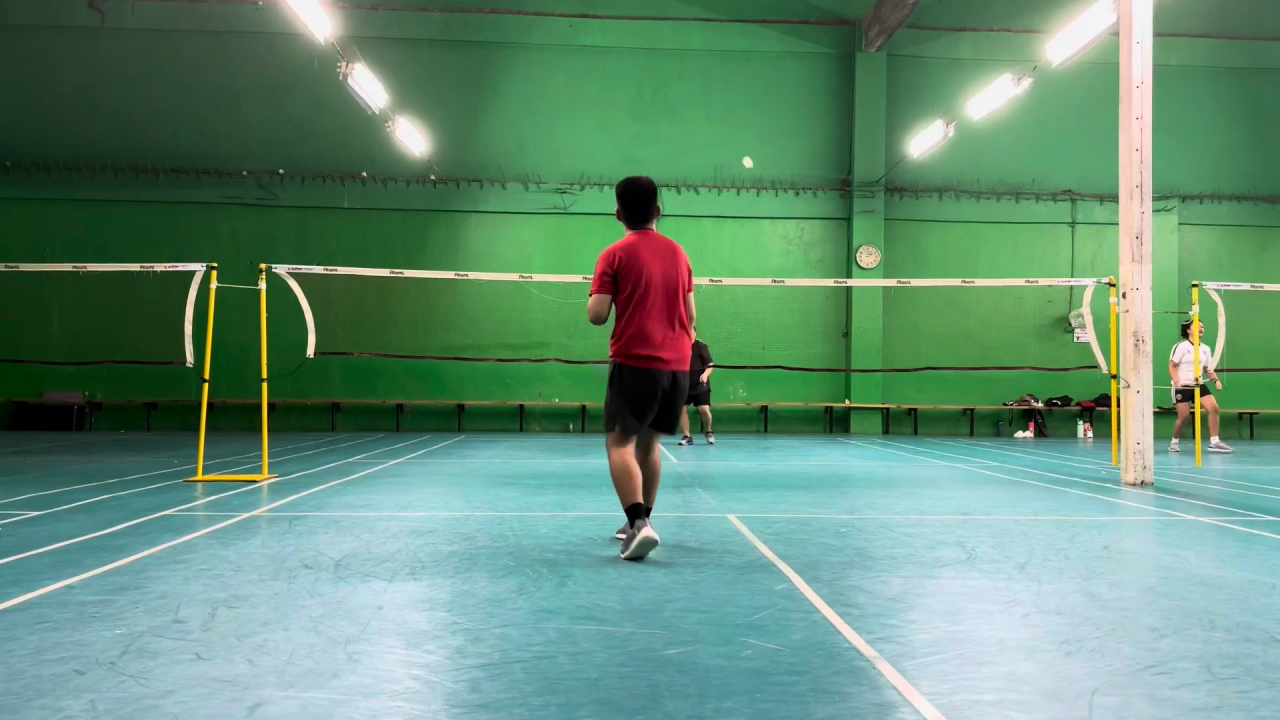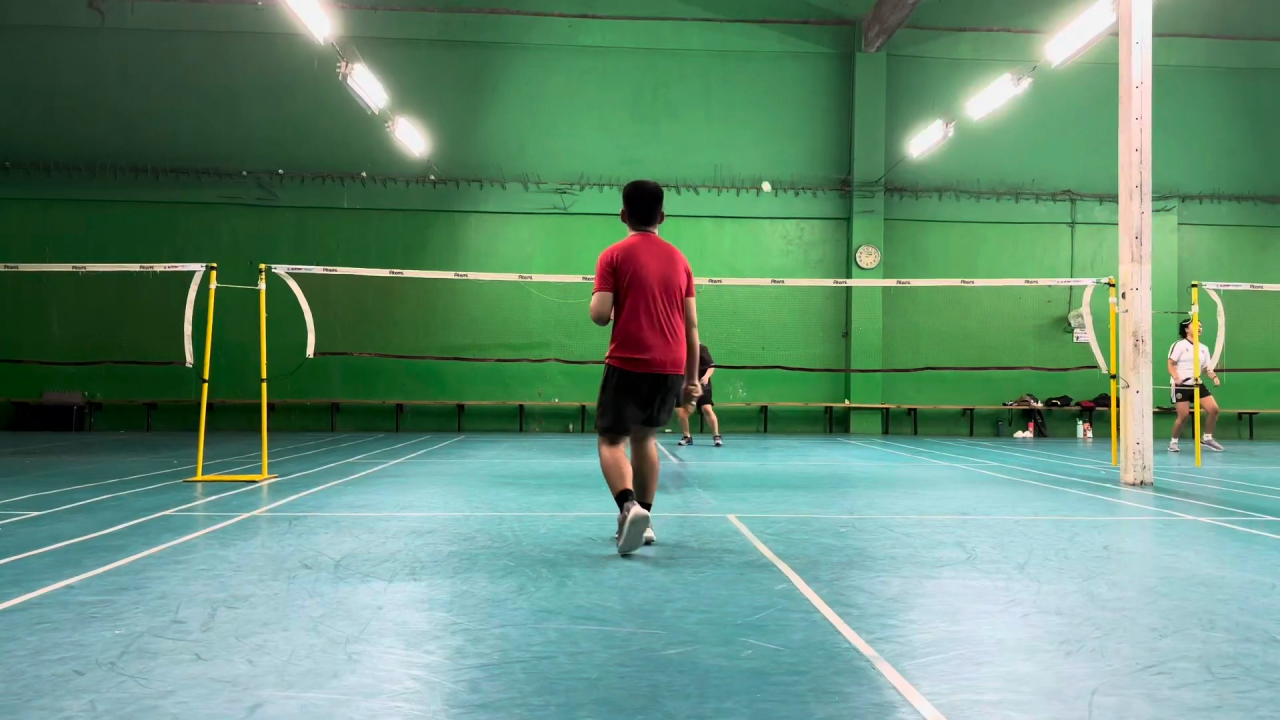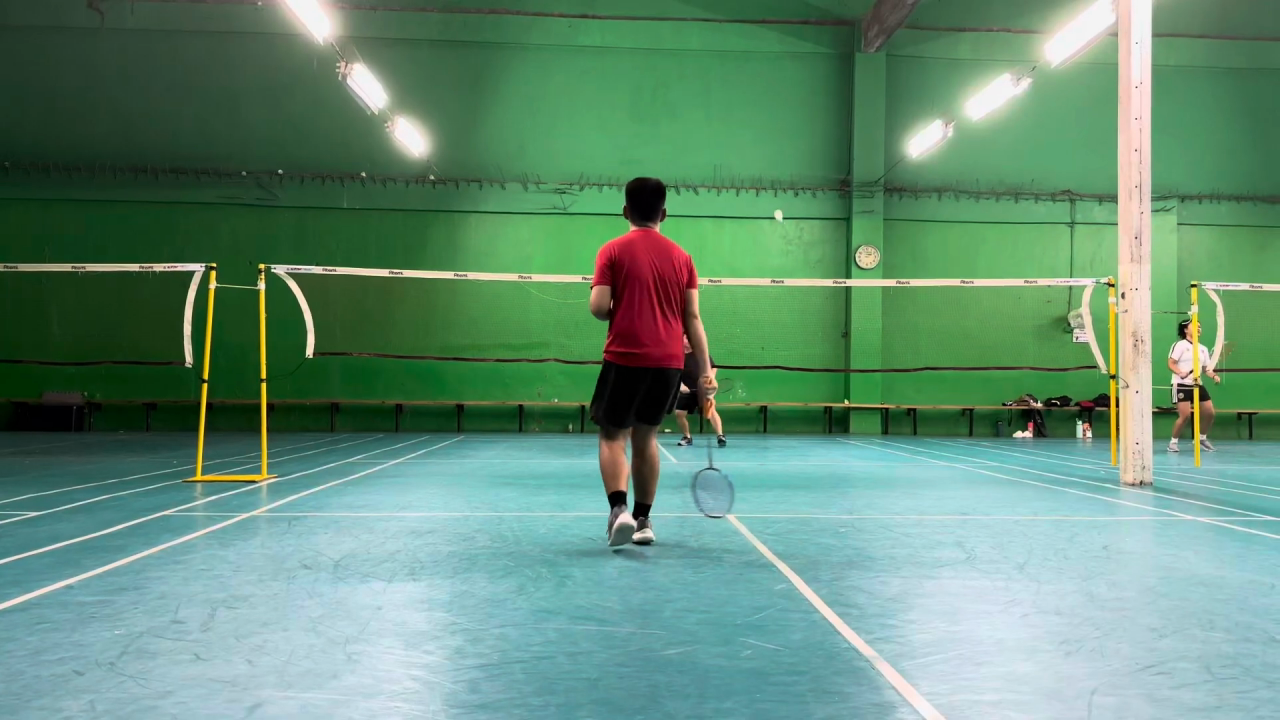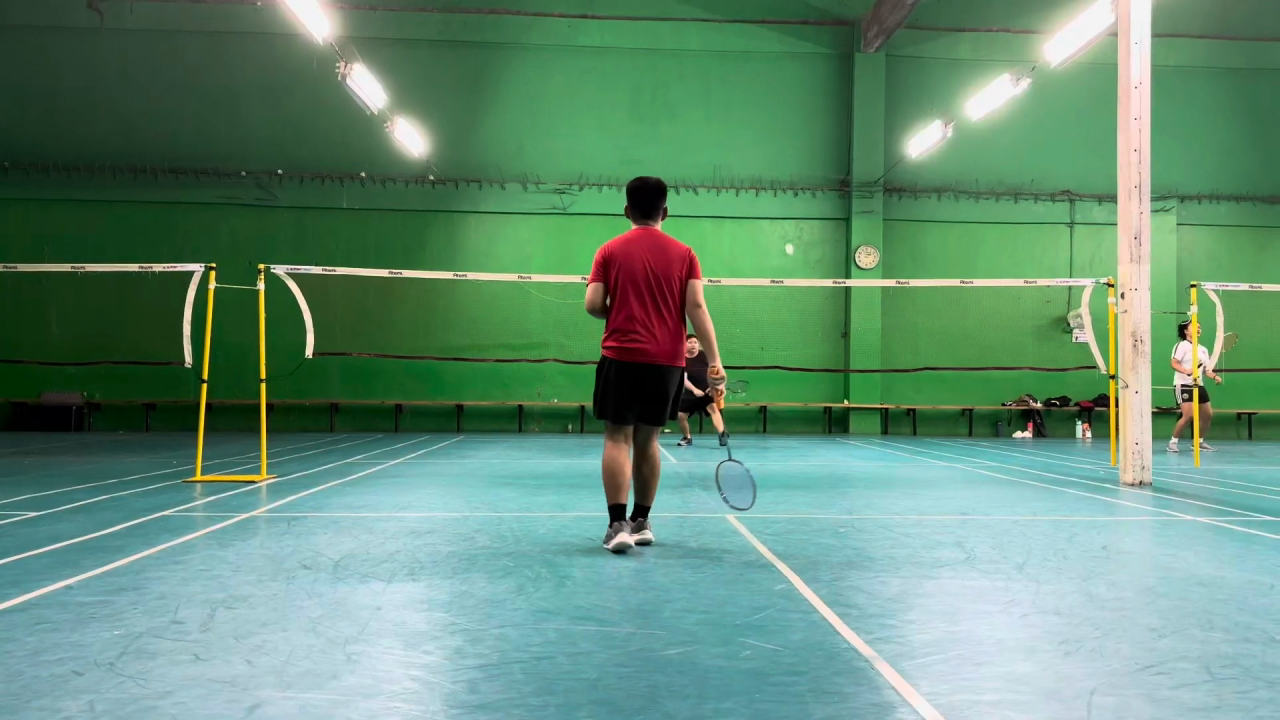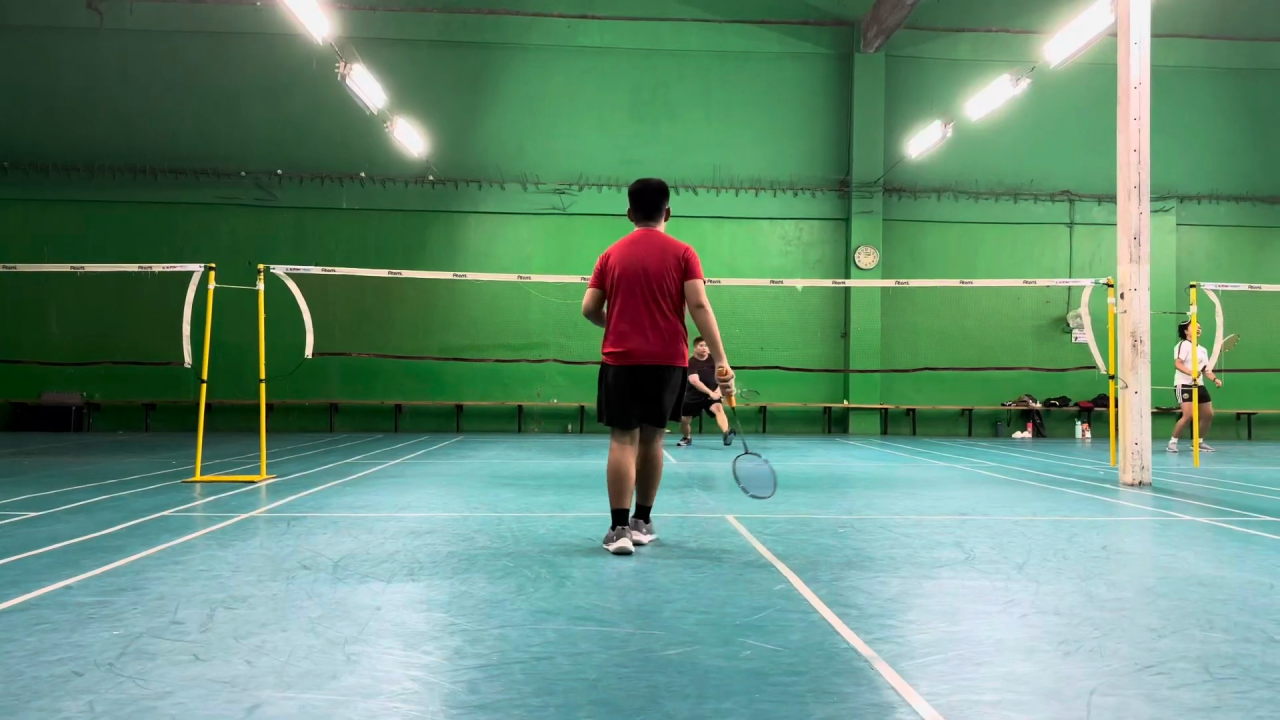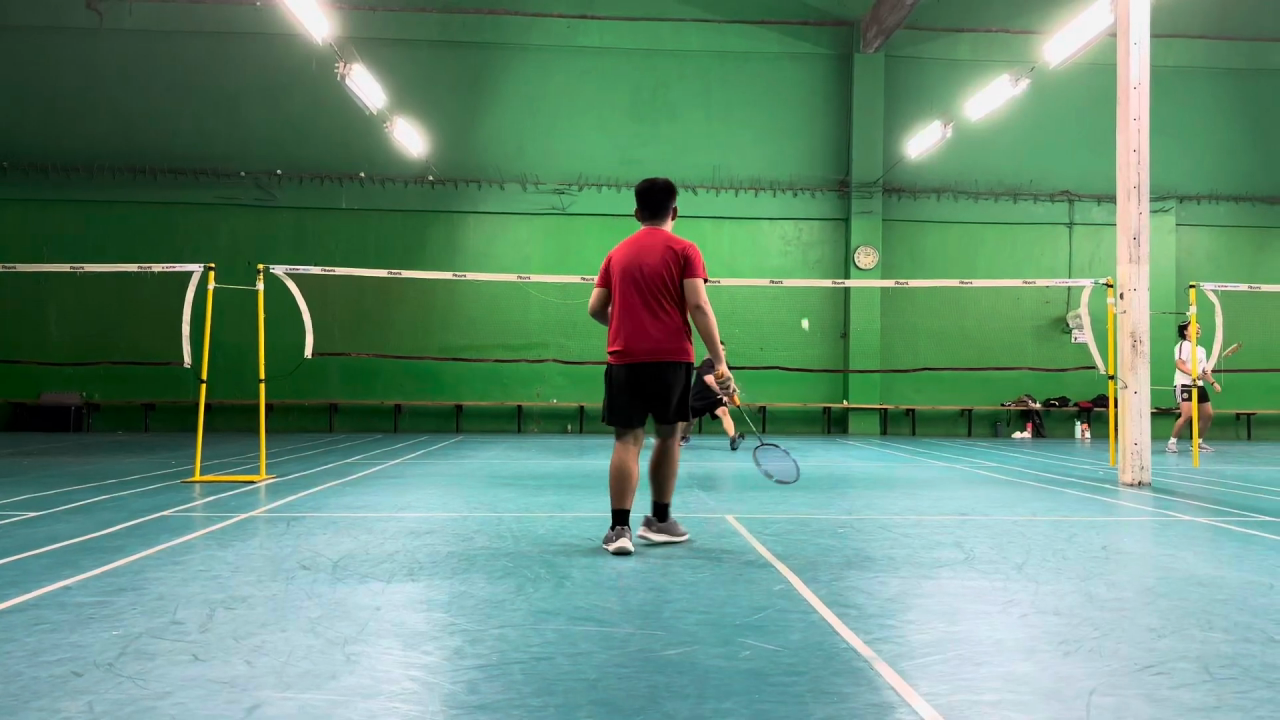
dt=0.1s
person 1, frame 1
left shoulder: (615, 255)
right shoulder: (678, 253)
left elbow: (596, 315)
left hip: (635, 363)
right hip: (676, 364)
left knee: (620, 443)
right knee: (646, 443)
left ankle: (639, 523)
right ankle: (640, 521)
person 1, frame 2
left shoulder: (614, 255)
right shoulder: (679, 259)
left elbow: (599, 312)
right elbow: (690, 323)
right wrist: (692, 377)
left hip: (629, 365)
right hip: (672, 367)
left knee: (612, 443)
right knee: (644, 438)
left ankle: (631, 507)
right ankle: (642, 519)
person 1, frame 3
left shoulder: (613, 251)
right shoulder: (680, 256)
left elbow: (599, 307)
right elbow: (693, 317)
right wrist: (704, 371)
left hip: (626, 360)
right hip: (669, 362)
left knee: (611, 437)
right knee: (645, 437)
left ankle: (620, 510)
right ankle: (642, 520)
person 1, frame 4
left shoulder: (610, 250)
right shoulder: (683, 253)
left elbow: (593, 304)
right elbow: (697, 308)
right wrist: (714, 360)
left hip: (621, 357)
right hip: (667, 359)
left knee: (617, 439)
right knee: (648, 439)
left ankle: (618, 525)
right ankle: (640, 521)
person 1, frame 5
left shoulder: (612, 254)
right shoulder: (683, 253)
left elbow: (589, 309)
right elbow: (700, 306)
right wrist: (720, 360)
left hip: (621, 360)
right hip: (668, 360)
left knee: (622, 441)
right knee: (652, 440)
left ankle: (620, 528)
right ankle: (642, 521)
person 1, frame 6
left shoulder: (617, 252)
right shoulder: (685, 250)
left elbow: (595, 309)
right elbow: (698, 306)
right wrist: (718, 361)
left hip: (626, 359)
right hip: (672, 358)
left knee: (627, 442)
right knee: (667, 438)
left ankle: (619, 529)
right ankle: (659, 519)
